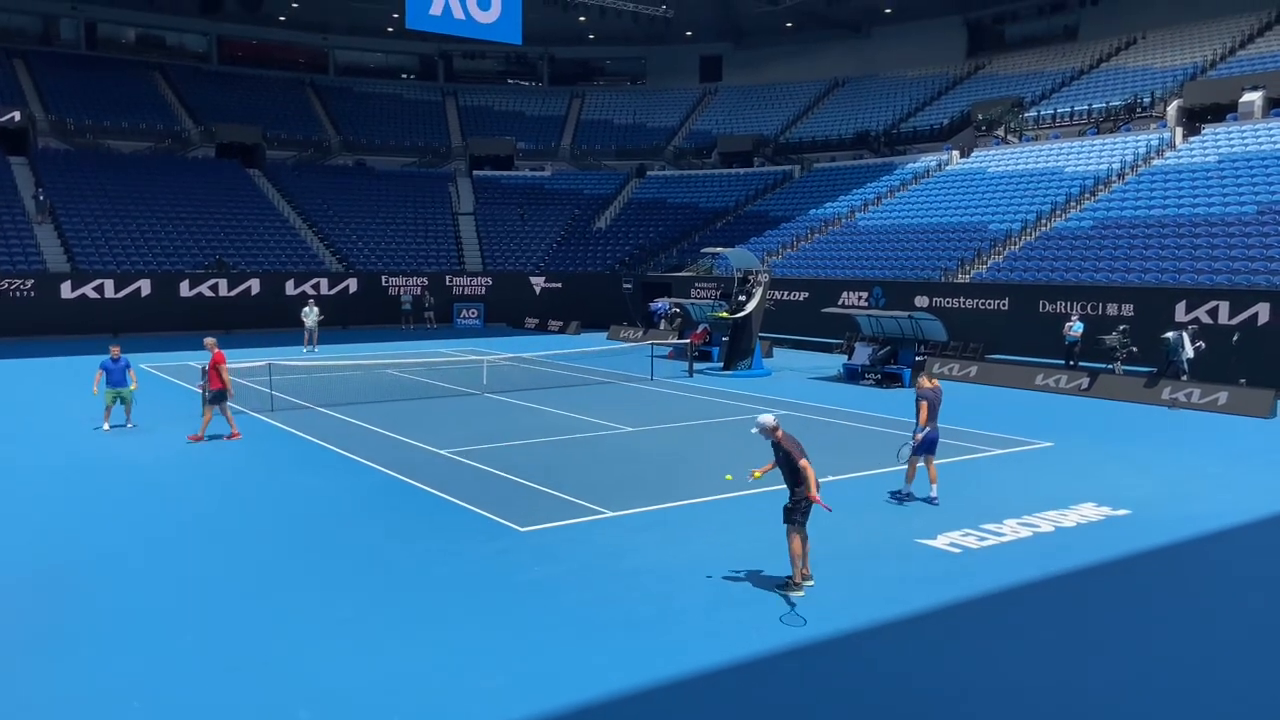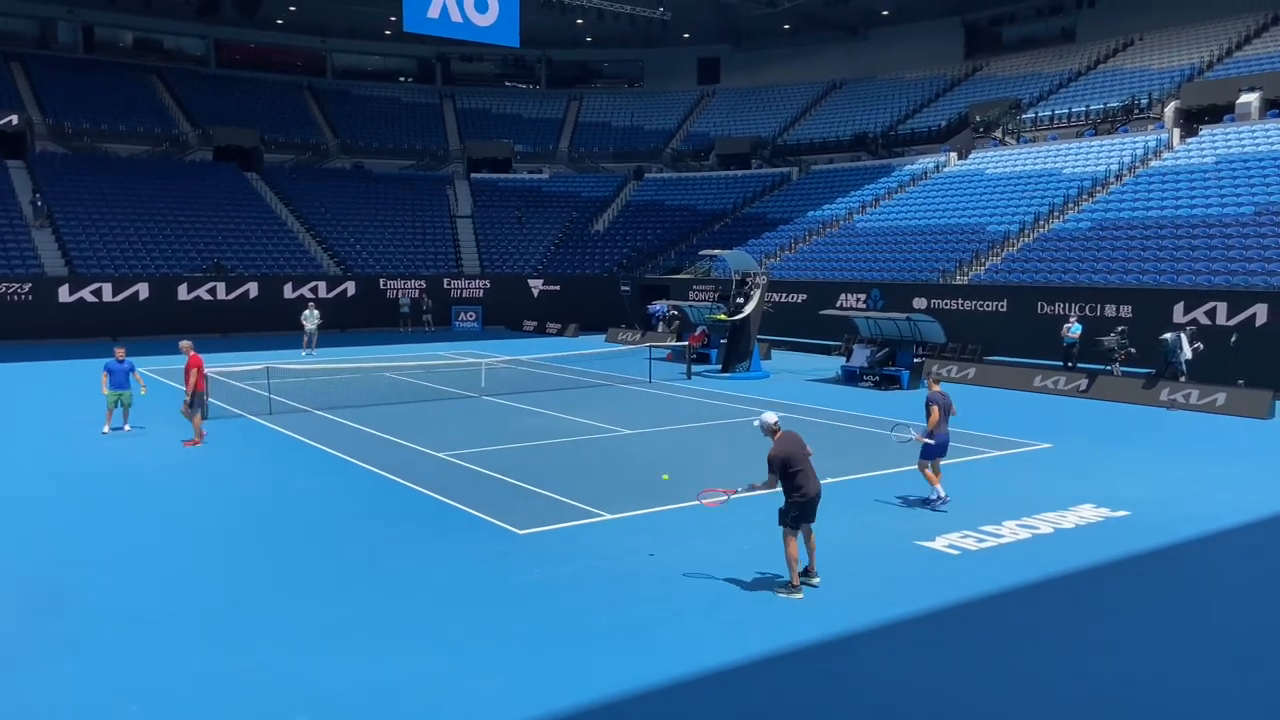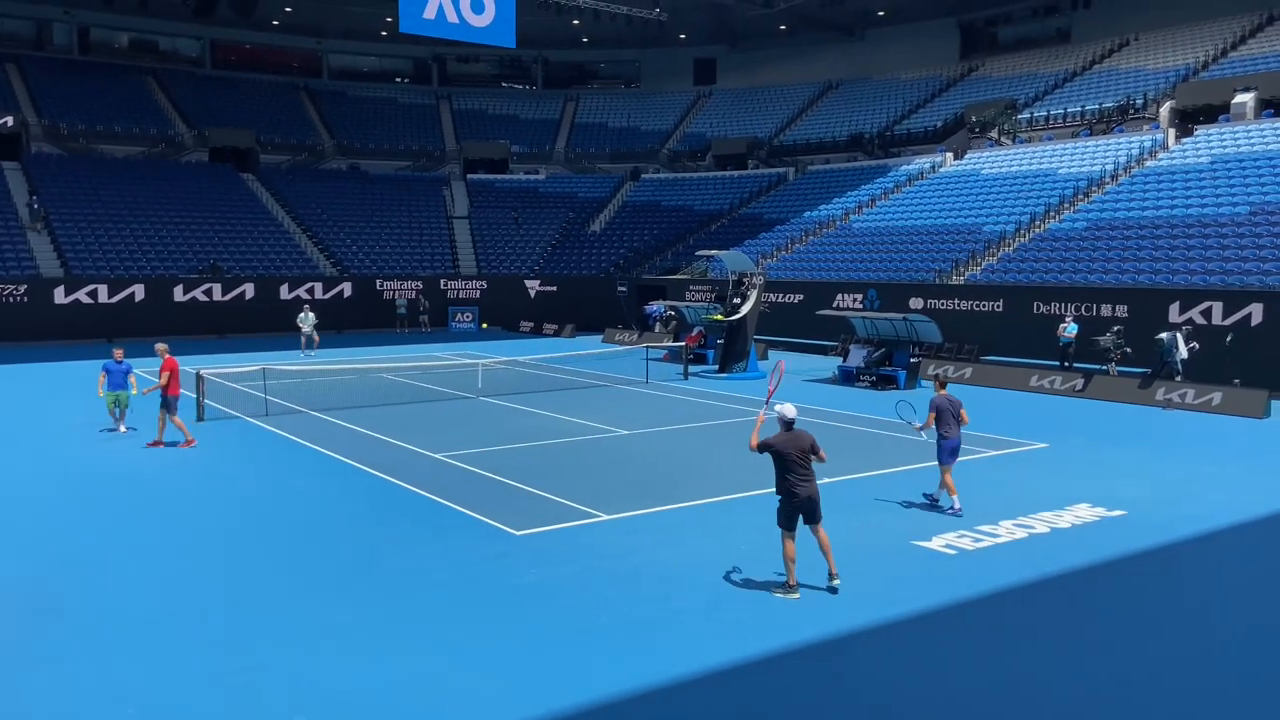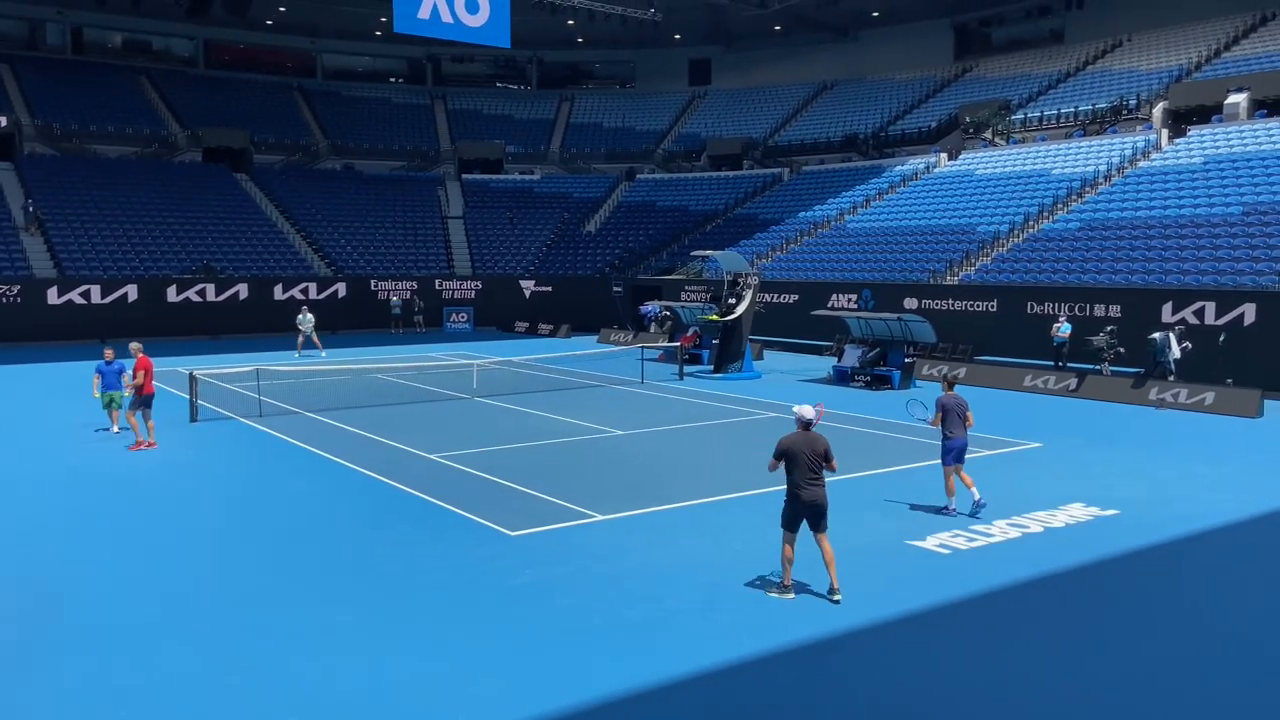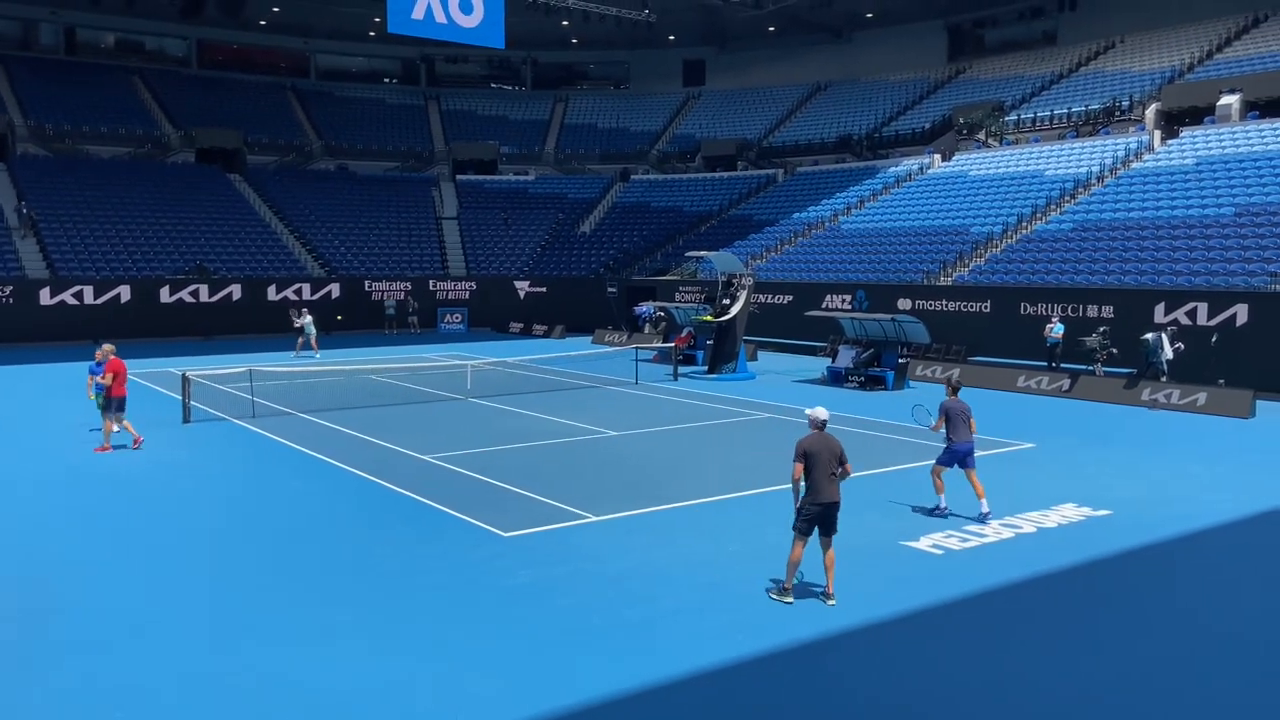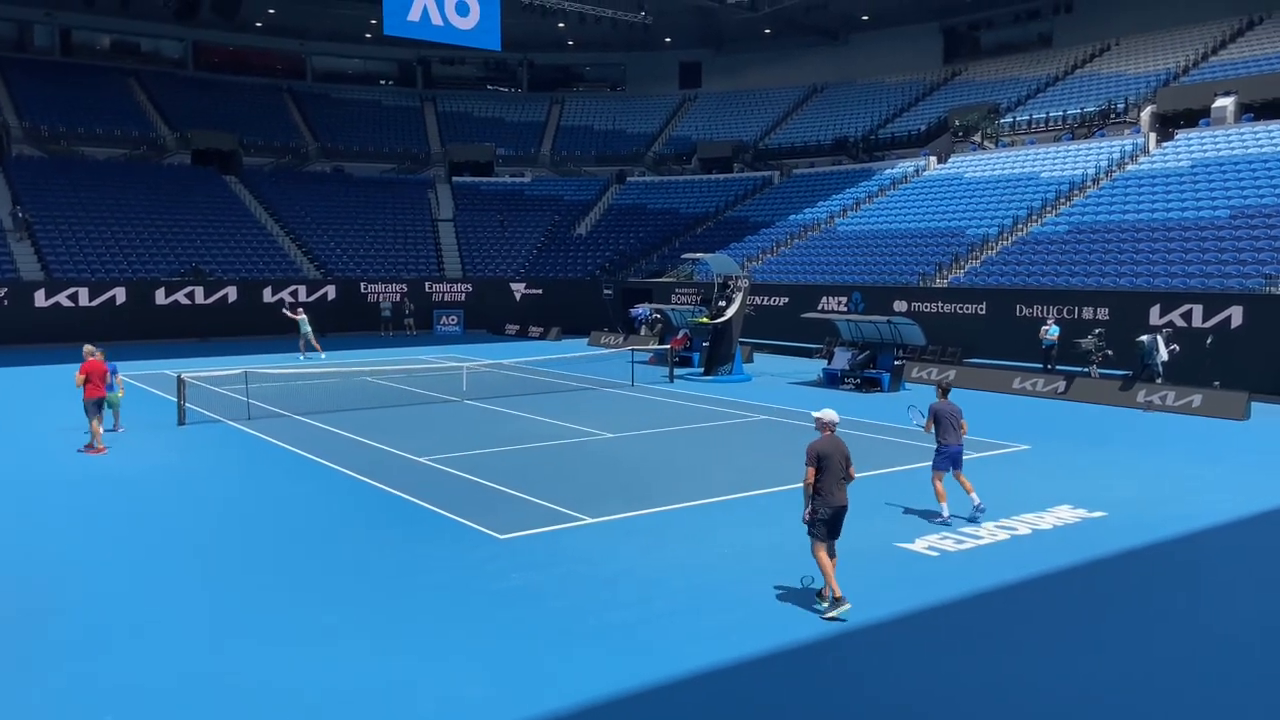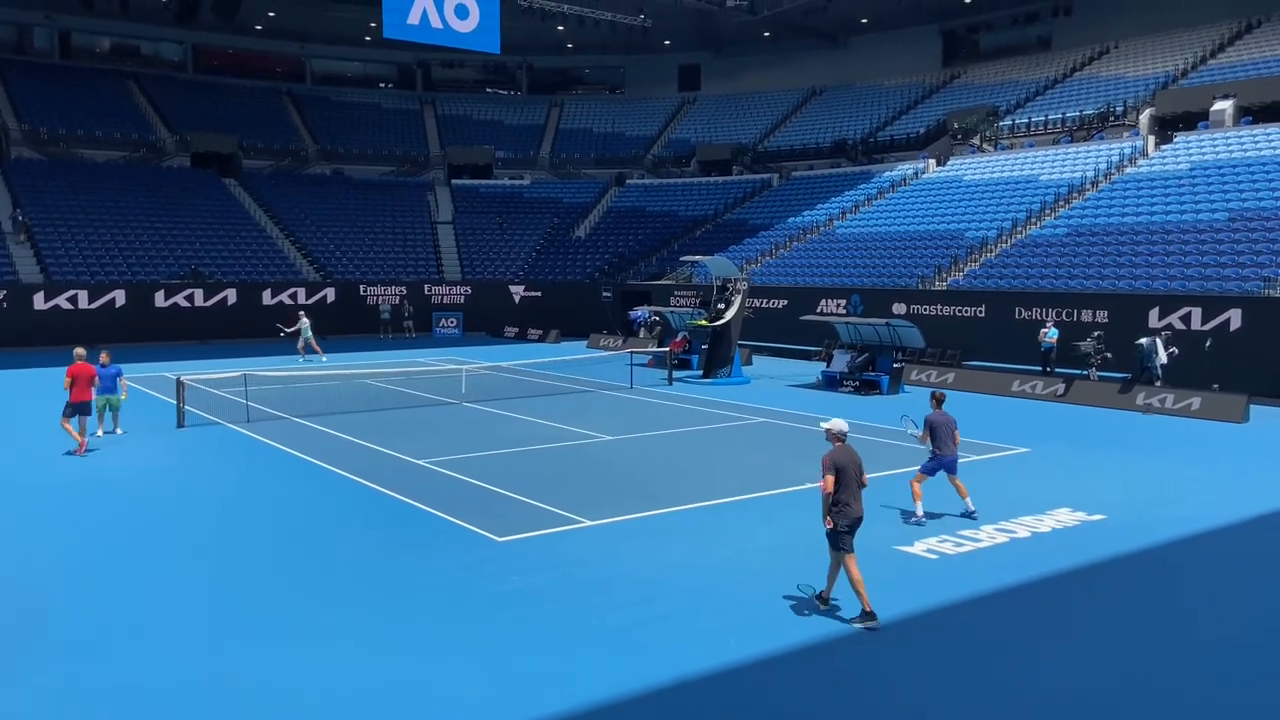
dt=0.3s
person 1, frame 1
left shoulder: (786, 445)
right shoulder: (776, 442)
left elbow: (806, 467)
left wrist: (813, 491)
right wrist: (763, 470)
left hip: (803, 492)
right hip: (800, 491)
left knee: (793, 534)
right knee: (800, 530)
left ankle: (796, 584)
right ankle: (806, 574)
person 1, frame 2
left shoulder: (774, 454)
right shoulder: (794, 436)
left elbow: (773, 483)
right elbow: (808, 453)
left wrist: (754, 487)
left hip: (798, 497)
right hip: (815, 490)
left knee: (790, 538)
right knee: (807, 529)
left ankle: (795, 586)
right ankle: (811, 572)
person 1, frame 3
left shoulder: (773, 442)
right shoulder: (806, 436)
left elbow: (753, 447)
right elbow: (822, 459)
left wrist: (758, 424)
left hip: (791, 497)
right hip: (811, 492)
left knee: (788, 538)
right knee: (818, 531)
left ankle: (791, 585)
right ankle: (833, 574)
person 1, frame 4
left shoulder: (786, 441)
right shoulder: (822, 441)
left elbow: (771, 468)
right elbow: (833, 468)
left hip: (797, 499)
right hip: (819, 498)
left knee: (788, 540)
right knee: (823, 540)
left ankle: (786, 586)
right ankle: (835, 588)
person 1, frame 5
left shoulder: (804, 443)
right shoulder: (835, 443)
left elbow: (796, 476)
right elbow: (847, 472)
left wrist: (796, 500)
left hip: (812, 501)
right hip: (833, 500)
left knee: (799, 543)
right knee: (827, 545)
left ankle: (786, 589)
right ankle: (829, 592)
person 1, frame 6
left shoulder: (815, 446)
right shoulder: (842, 445)
left elbow: (808, 481)
right elbow: (851, 476)
left wrist: (806, 506)
left hip: (823, 505)
right hip: (842, 504)
left knee: (819, 551)
right knee: (830, 548)
left ankle: (838, 597)
right ankle: (825, 594)
person 1, frame 7
left shoulder: (830, 457)
right shoulder: (853, 454)
left elbow: (828, 490)
right elbow: (863, 483)
left wrist: (825, 514)
left hip: (840, 516)
right hip: (856, 513)
left knee: (849, 563)
right knee: (836, 555)
left ankle: (868, 612)
right ankle: (825, 596)
